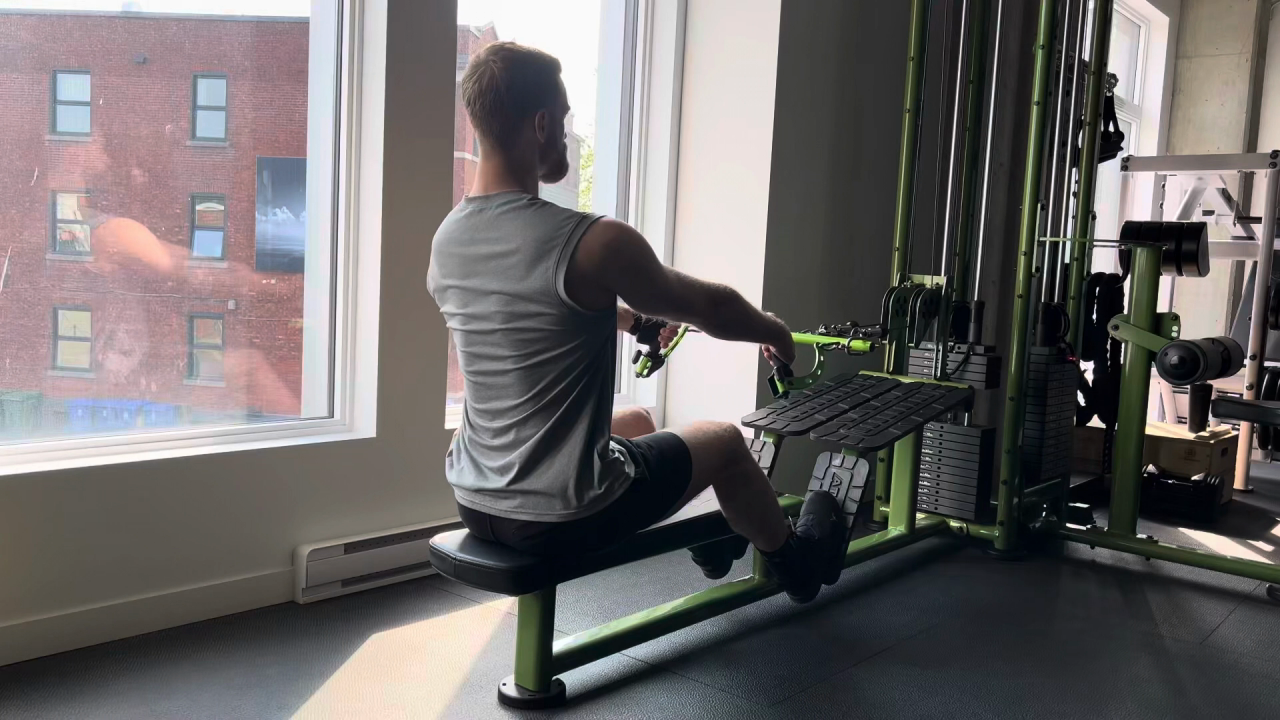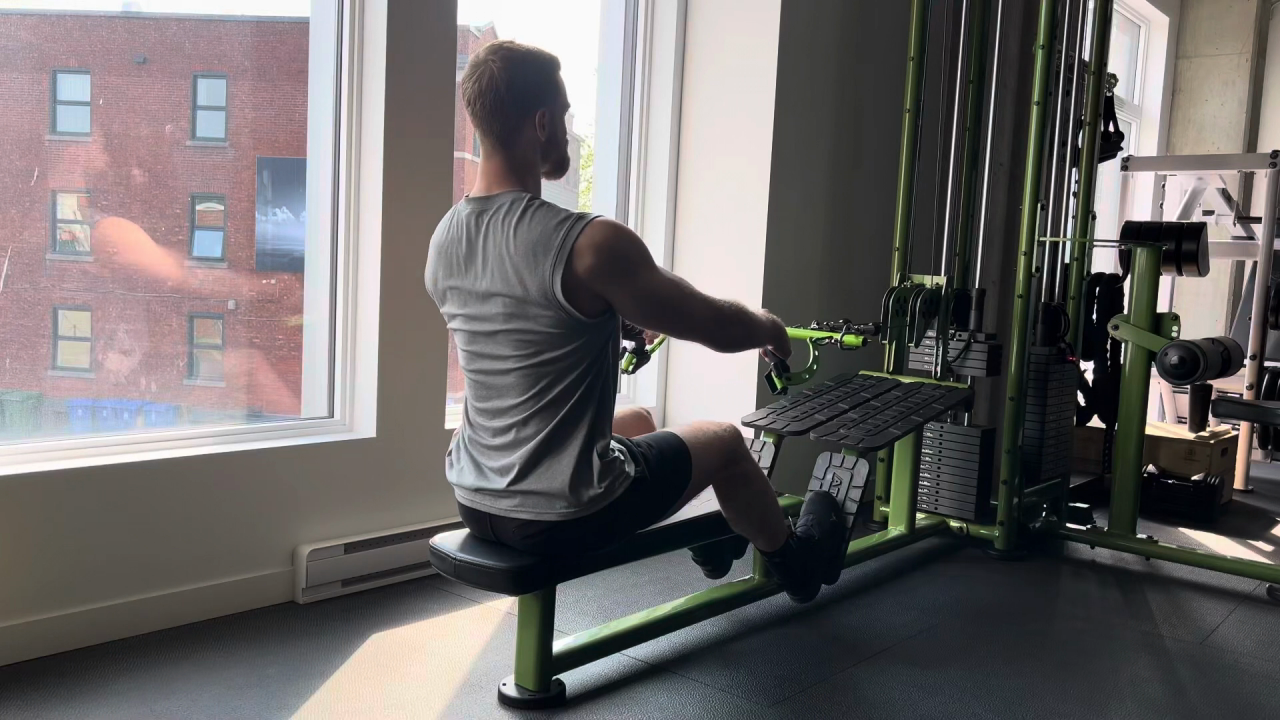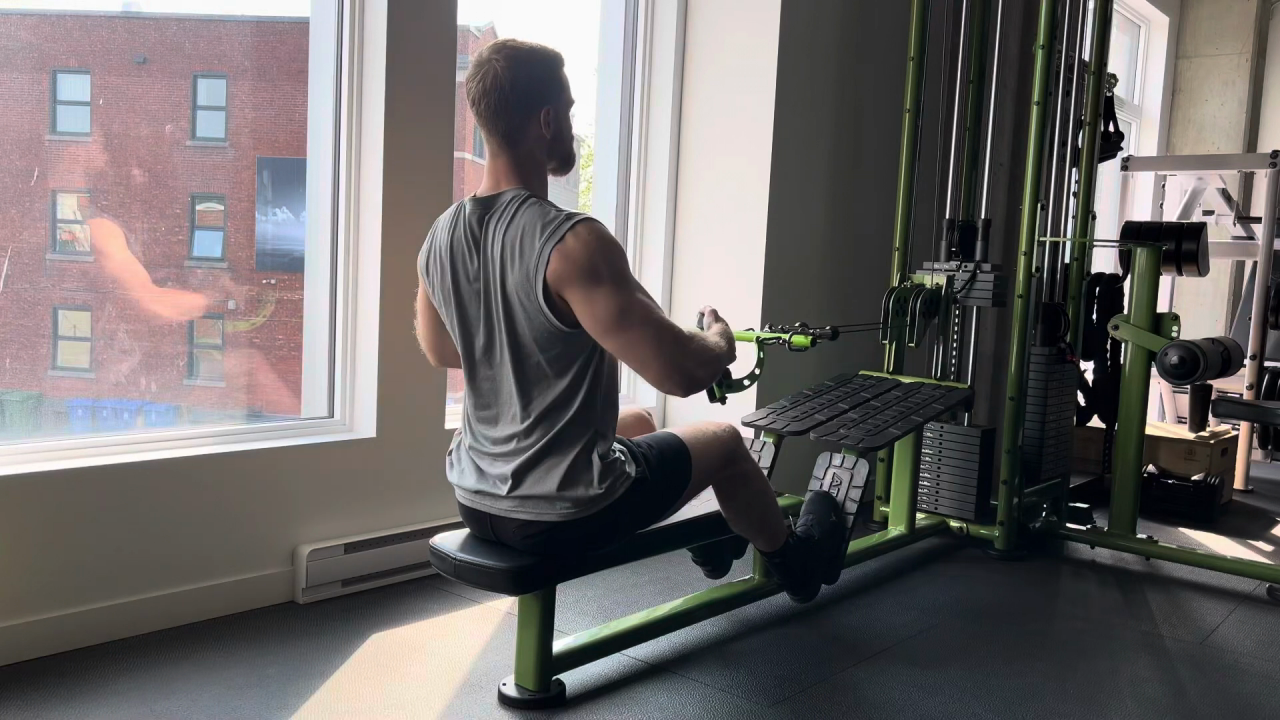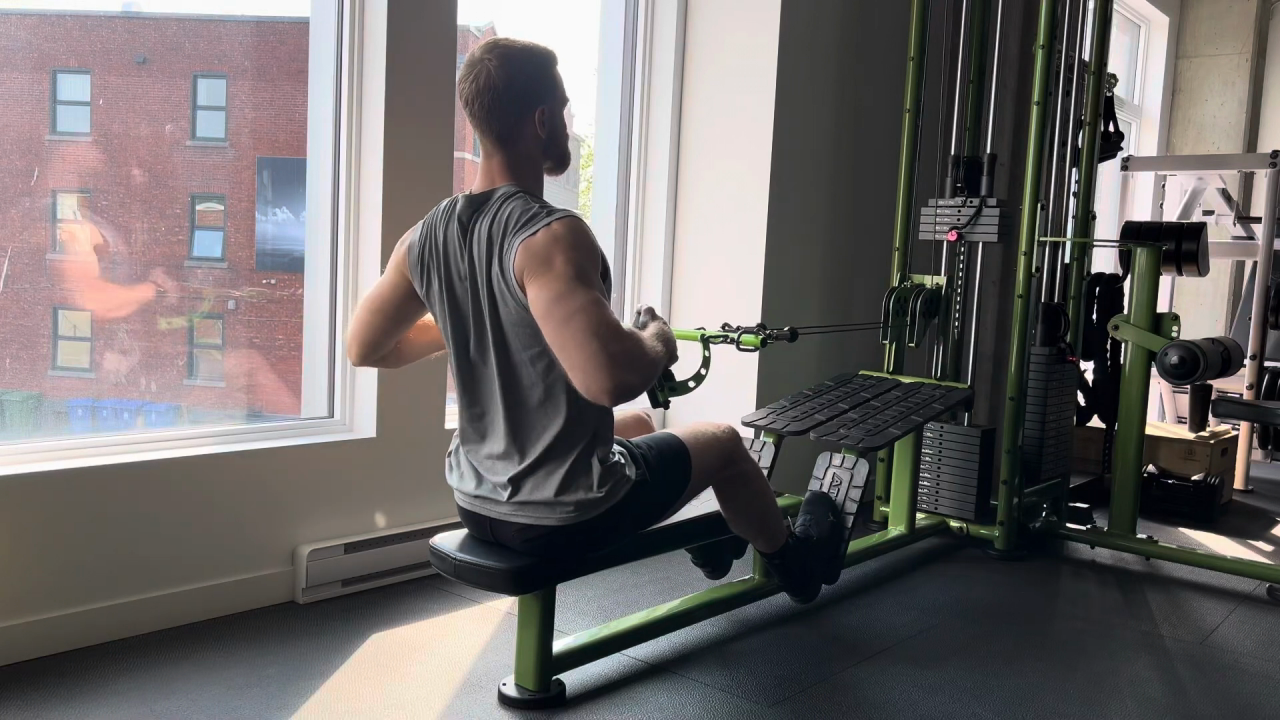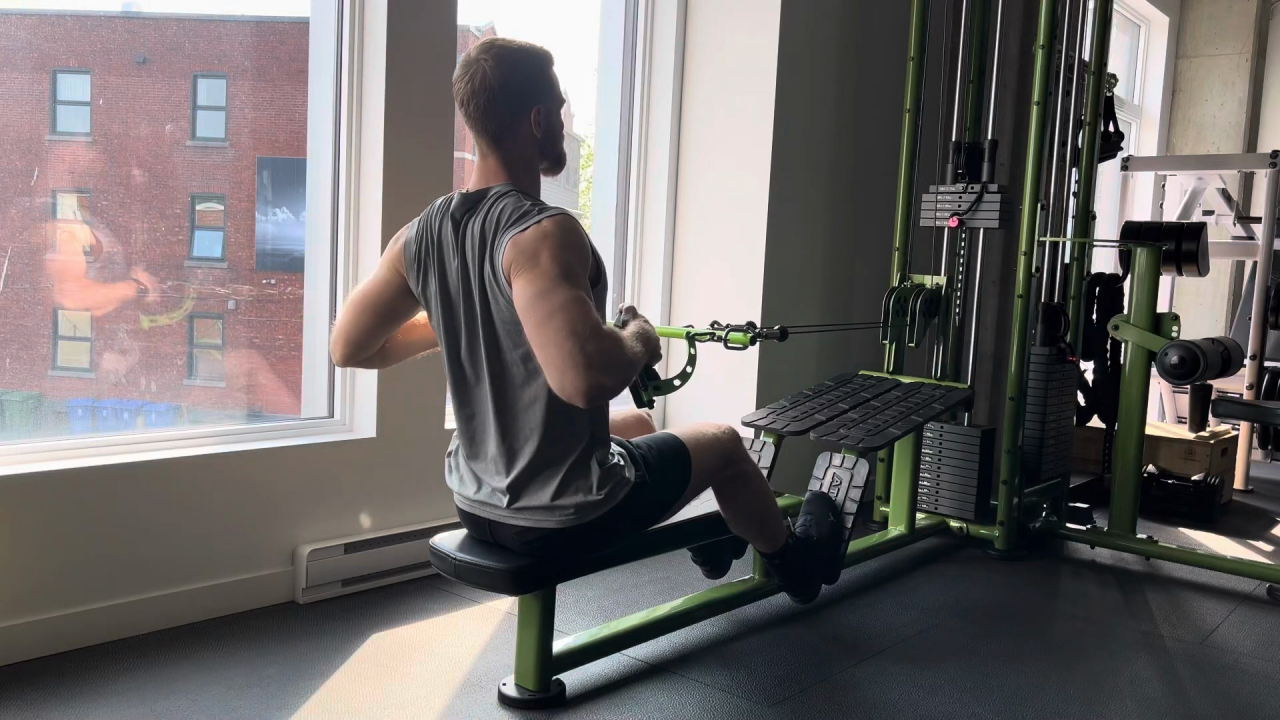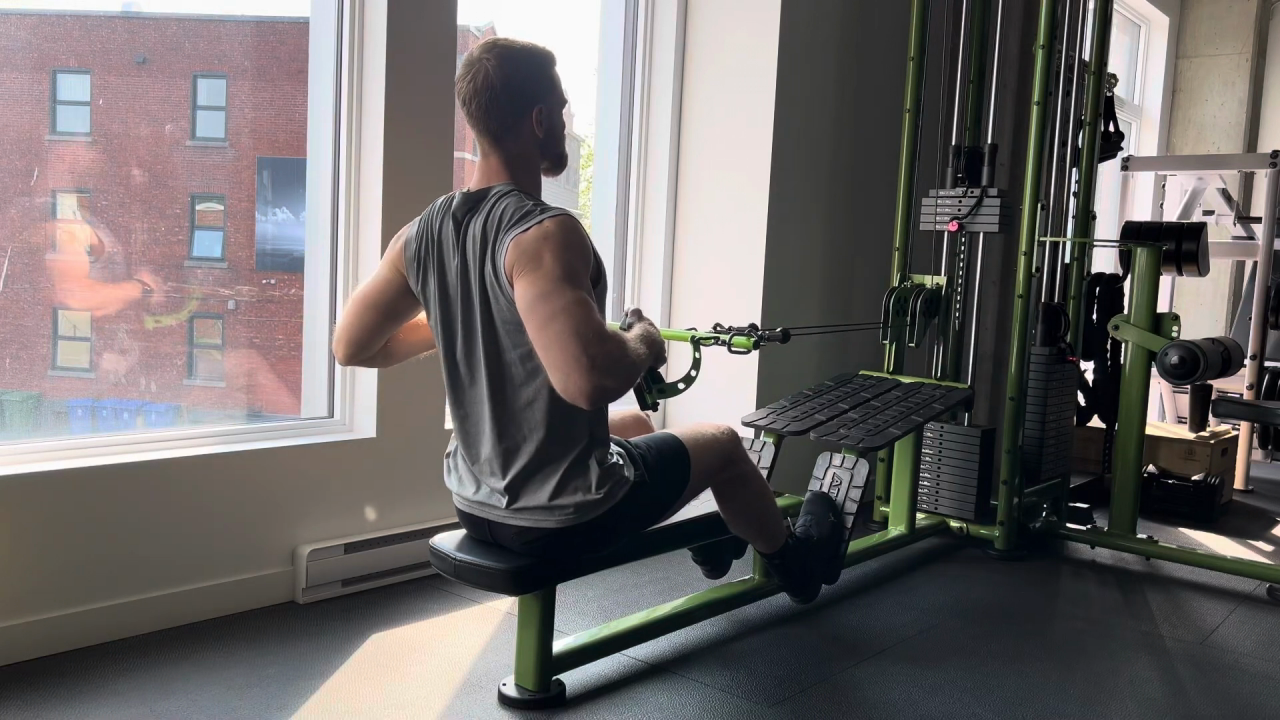
dt=0.4s
person 1, frame 1
left shoulder: (447, 240)
right shoulder: (592, 244)
right elbow: (713, 308)
left wrist: (629, 317)
right wrist: (774, 333)
left hip: (475, 503)
right hip: (566, 519)
left knee: (636, 422)
right knee: (724, 439)
right ankle: (799, 560)
person 1, frame 2
left shoulder: (446, 240)
right shoulder: (589, 244)
right elbow: (719, 328)
right wrist: (768, 330)
left hip: (476, 502)
right hip: (565, 516)
left knee: (636, 422)
right knee: (723, 440)
right ankle: (797, 561)
person 1, frame 3
left shoulder: (439, 239)
right shoulder: (572, 245)
right elbow: (683, 373)
right wrist: (720, 342)
left hip: (477, 502)
right hip: (567, 516)
left knee: (637, 424)
right knee: (724, 441)
left ankle: (708, 542)
right ankle: (797, 563)
person 1, frame 4
left shoulder: (426, 238)
right shoulder: (551, 238)
left elbow: (363, 348)
right elbow: (611, 379)
right wrist: (658, 342)
left hip: (476, 504)
right hip: (566, 517)
left knee: (636, 427)
right knee: (722, 441)
left ankle: (709, 540)
right ankle: (796, 562)
person 1, frame 5
left shoulder: (420, 237)
right shoulder: (544, 235)
left elbow: (348, 347)
right elbow: (586, 377)
right wrist: (639, 340)
left hip: (476, 504)
right hip: (565, 520)
left knee: (636, 425)
right knee: (722, 442)
left ankle: (708, 539)
right ankle: (796, 561)
person 1, frame 6
left shoulder: (420, 235)
right shoulder: (544, 235)
left elbow: (351, 345)
right elbow: (592, 379)
right wrist: (644, 342)
left hip: (475, 504)
right hip: (565, 519)
left knee: (633, 426)
right knee: (721, 442)
left ankle: (710, 539)
right ankle: (795, 561)
